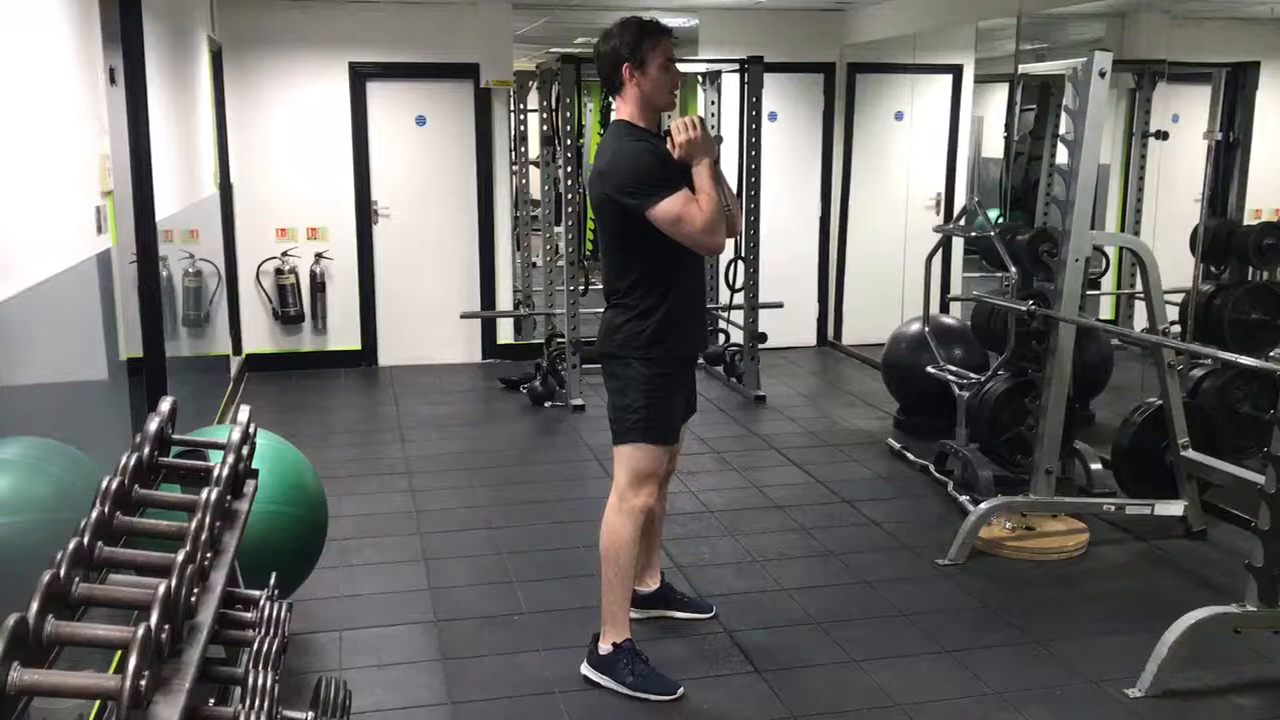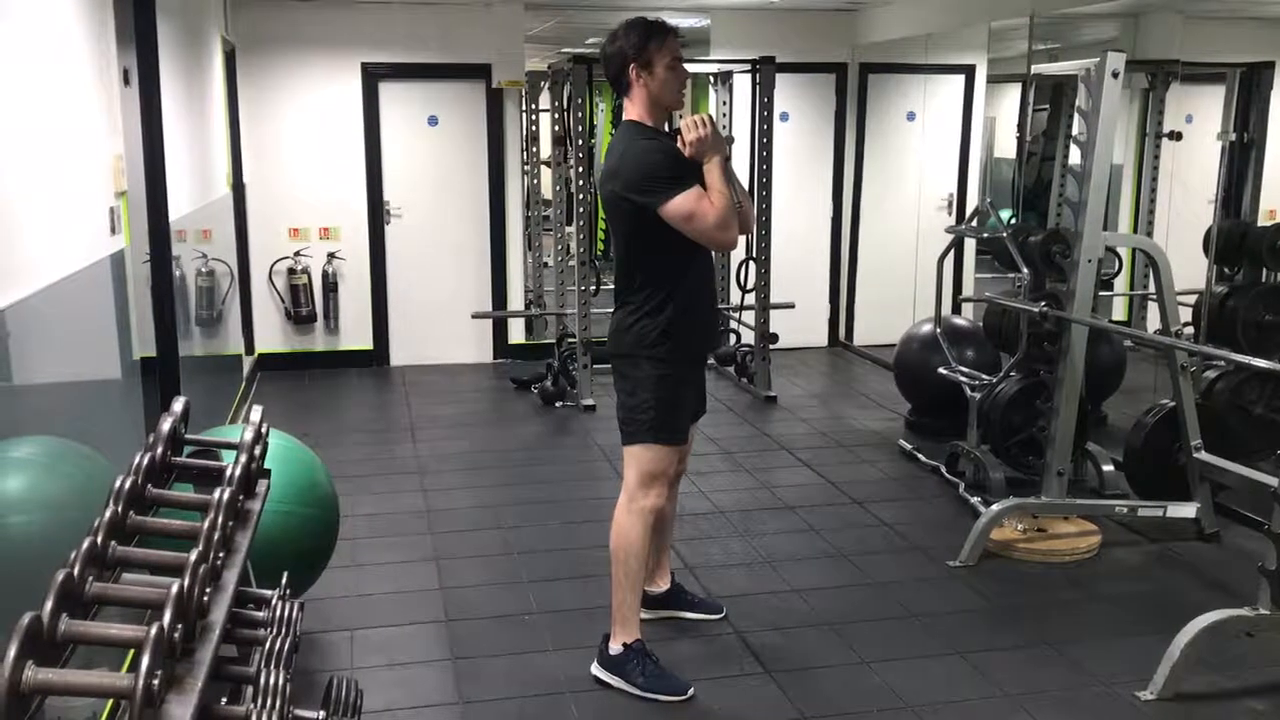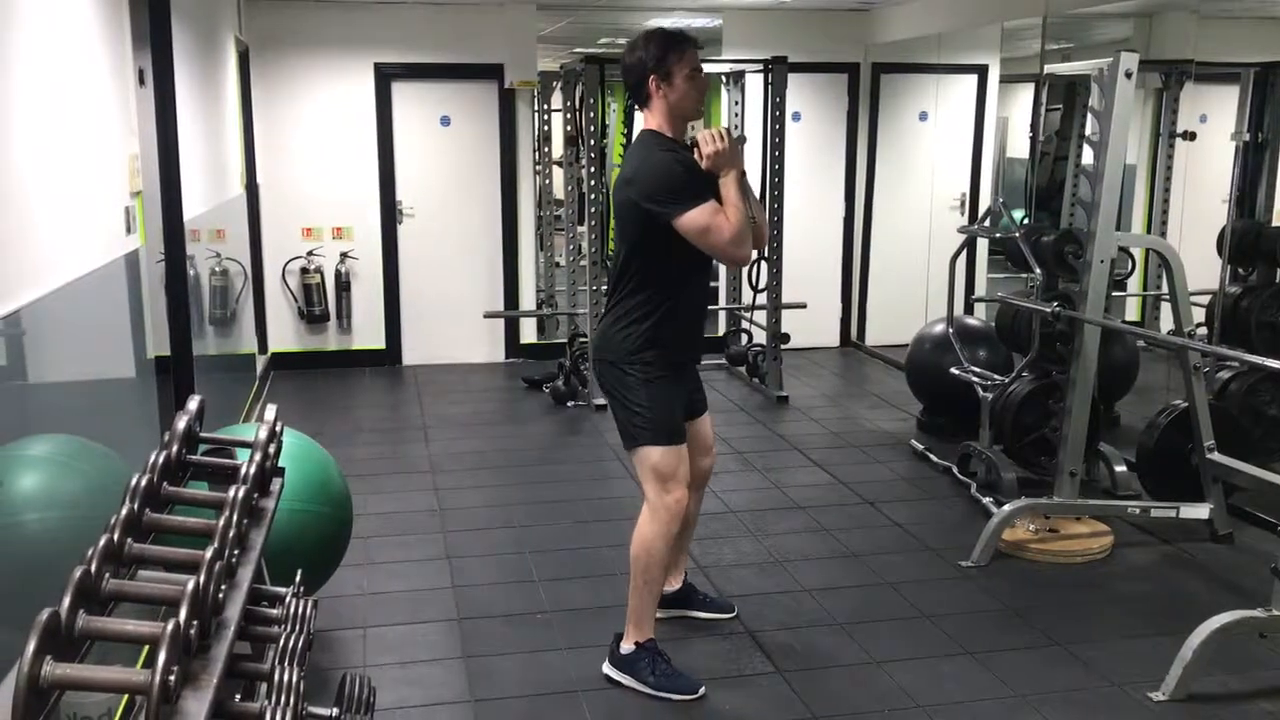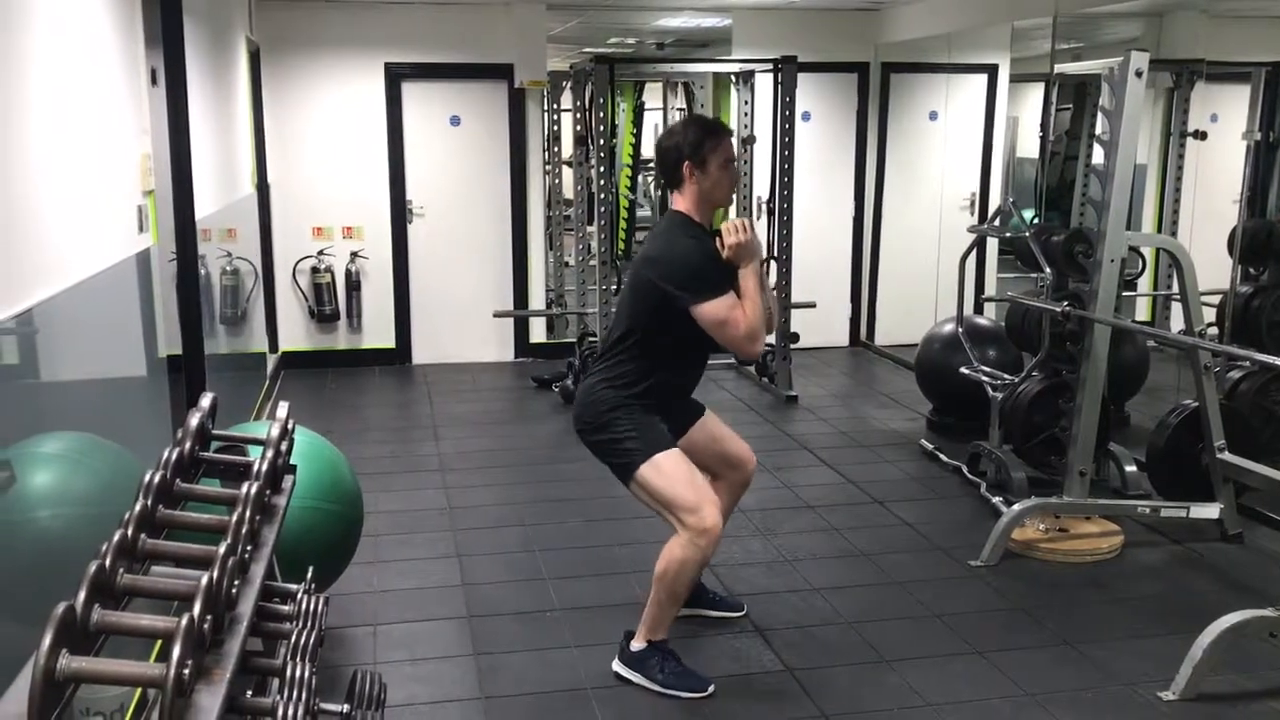
dt=1s
person 1, frame 1
left shoulder: (659, 145)
right shoulder: (628, 156)
left elbow: (729, 223)
right elbow: (708, 235)
left wrist: (703, 161)
right wrist: (701, 163)
left hip: (669, 339)
right hip: (641, 346)
left knee: (659, 473)
right knee: (636, 491)
left ankle: (647, 587)
right ankle: (610, 648)
person 1, frame 2
left shoulder: (668, 146)
right shoulder: (639, 156)
left elbow: (742, 221)
right elbow: (719, 231)
left wrist: (715, 159)
right wrist: (711, 161)
left hip: (679, 338)
right hip: (652, 345)
left knee: (670, 474)
right knee: (646, 490)
left ankle: (658, 587)
right ankle: (620, 649)
person 1, frame 3
left shoulder: (682, 158)
right shoulder: (657, 166)
left elbow: (755, 237)
right elbow: (734, 248)
left wrist: (730, 174)
right wrist: (728, 174)
left hip: (668, 348)
right hip: (636, 356)
left knee: (700, 467)
right knee: (670, 495)
left ankle: (672, 587)
right ankle: (632, 650)
person 1, frame 4
left shoulder: (700, 239)
right shoulder: (680, 253)
left elbow: (762, 323)
right elbow: (749, 343)
left wrist: (747, 263)
right wrist: (746, 265)
left hip: (656, 396)
right hip: (614, 409)
left knee: (739, 465)
right knee: (702, 520)
left ankle: (684, 587)
right ankle: (642, 649)
